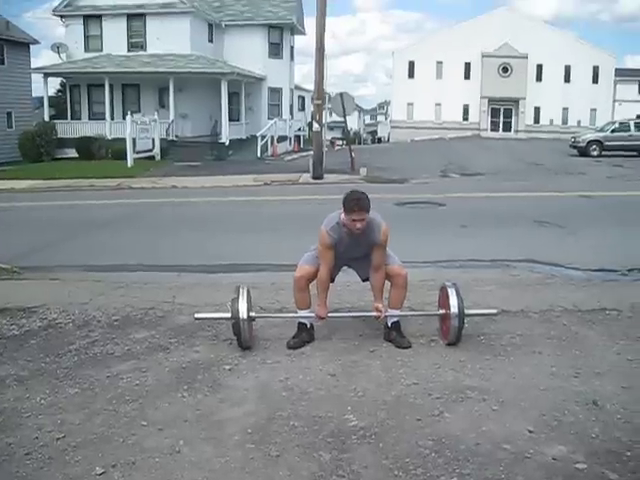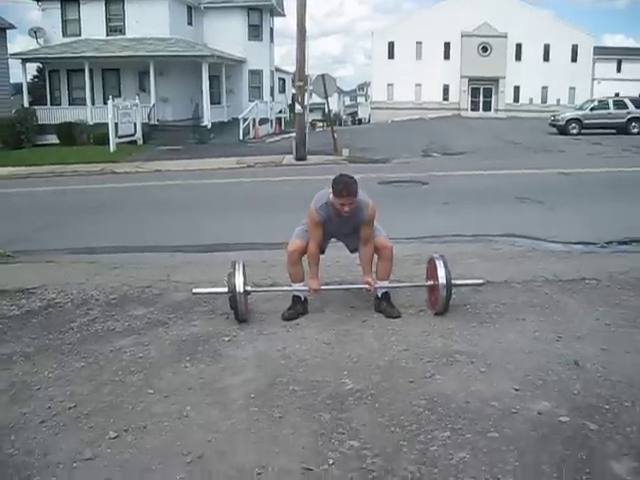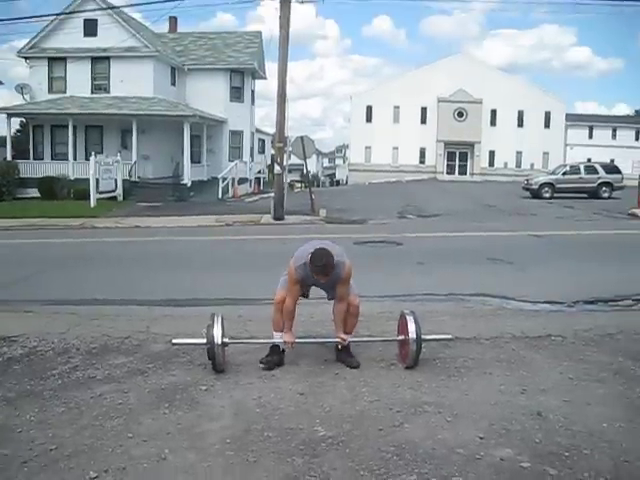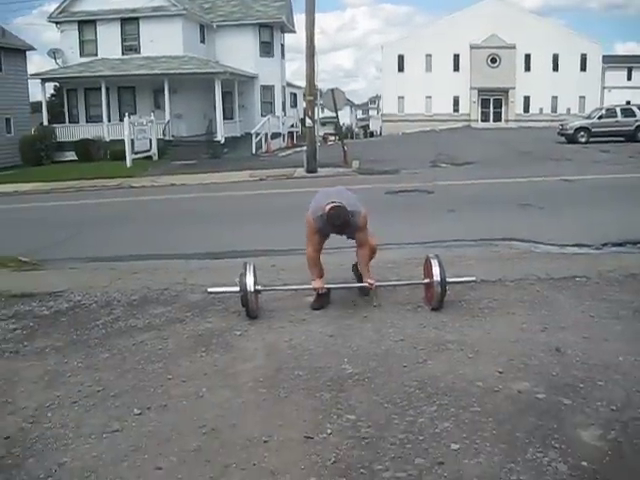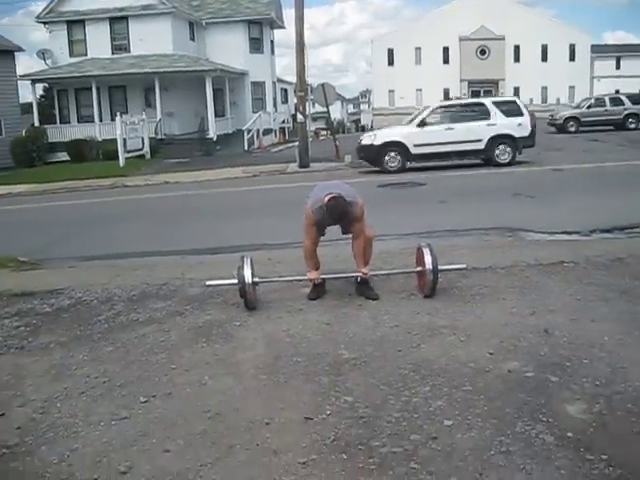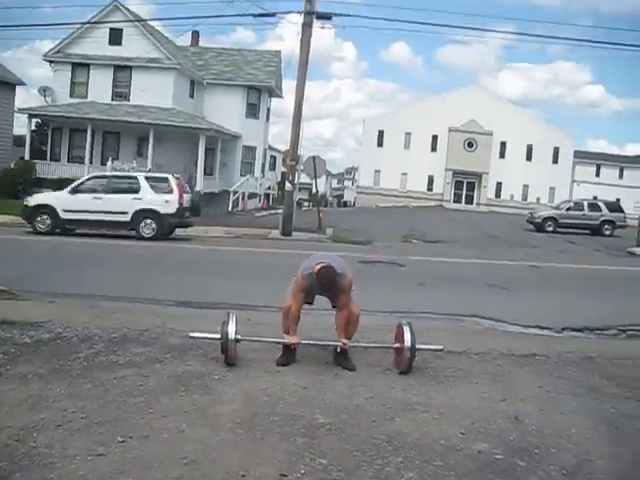
dt=0.5s
person 1, frame 1
left shoulder: (380, 229)
right shoulder: (328, 229)
left elbow: (377, 269)
right elbow: (325, 269)
left wrist: (378, 301)
right wrist: (321, 304)
left hip: (366, 255)
right hip: (329, 253)
left knee: (400, 275)
right knee: (300, 277)
left ankle: (392, 326)
right ankle: (305, 327)
person 1, frame 2
left shoulder: (367, 207)
right shoulder: (317, 208)
left elbow: (366, 243)
right elbow: (314, 245)
left wrist: (367, 274)
right wrist: (313, 278)
left hip: (354, 229)
right hip: (319, 228)
left knee: (386, 247)
right knee: (293, 251)
left ankle: (382, 298)
right ankle: (299, 300)
person 1, frame 3
left shoulder: (344, 266)
right shoulder: (296, 267)
left elbow: (340, 301)
right elbow: (290, 301)
left wrist: (340, 331)
right wrist: (287, 332)
left hip: (334, 276)
right hip: (302, 271)
left knee: (353, 305)
right knee: (279, 301)
left ankle: (343, 348)
right ankle: (277, 350)
person 1, frame 4
left shoulder: (359, 215)
right shoulder: (313, 217)
left elbow: (362, 246)
right elbow: (312, 249)
left wrist: (366, 276)
right wrist: (316, 279)
left hip: (349, 216)
right hip: (321, 214)
left knee: (371, 246)
right knee: (314, 248)
left ankle: (358, 270)
right ankle: (322, 291)
person 1, frame 5
left shoulder: (357, 206)
right shoulder: (313, 209)
left elbow: (358, 238)
right elbow: (309, 242)
left wrist: (361, 267)
right wrist: (311, 270)
left hip: (349, 211)
right hip: (320, 212)
left knee: (367, 236)
right knee: (311, 242)
left ankle: (362, 281)
right ankle: (318, 282)
person 1, frame 6
left shoulder: (346, 279)
right shoulder: (303, 276)
left elbow: (343, 309)
right elbow: (295, 307)
left wrist: (342, 338)
right wrist: (293, 334)
left hip: (336, 285)
right hip: (310, 281)
left knee: (354, 313)
right knee: (287, 308)
left ankle: (341, 352)
right ankle: (289, 348)
